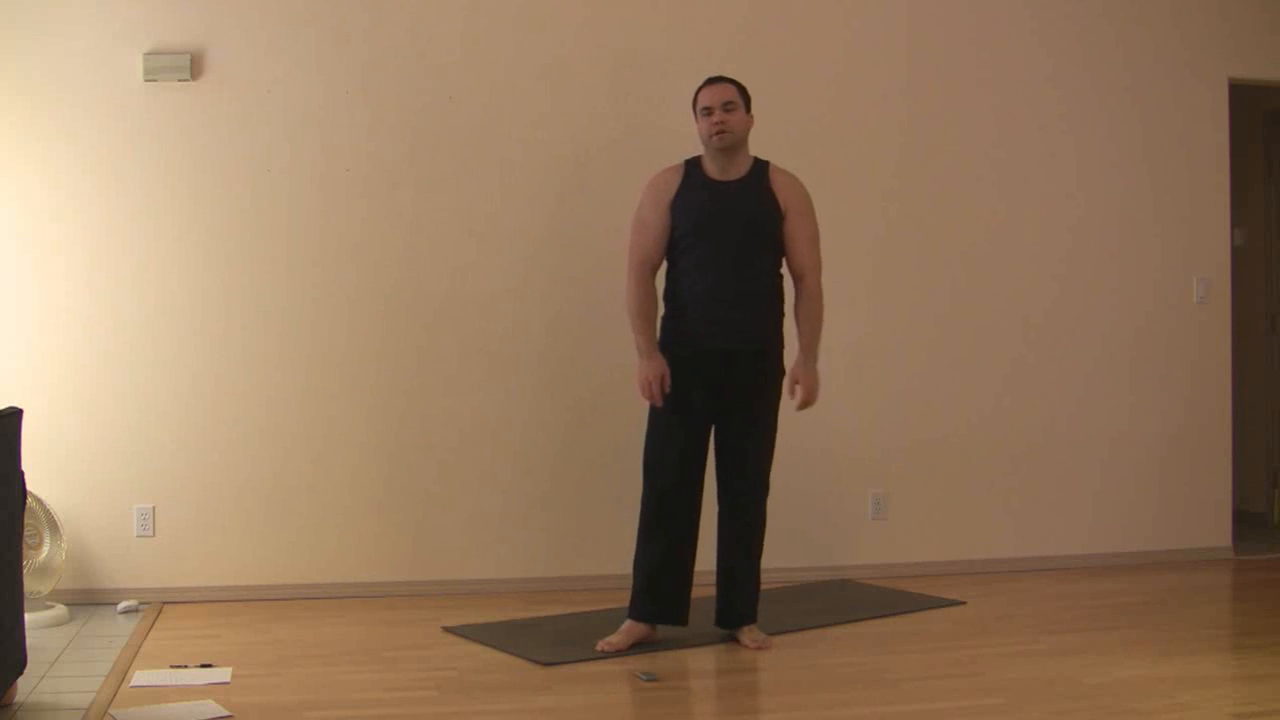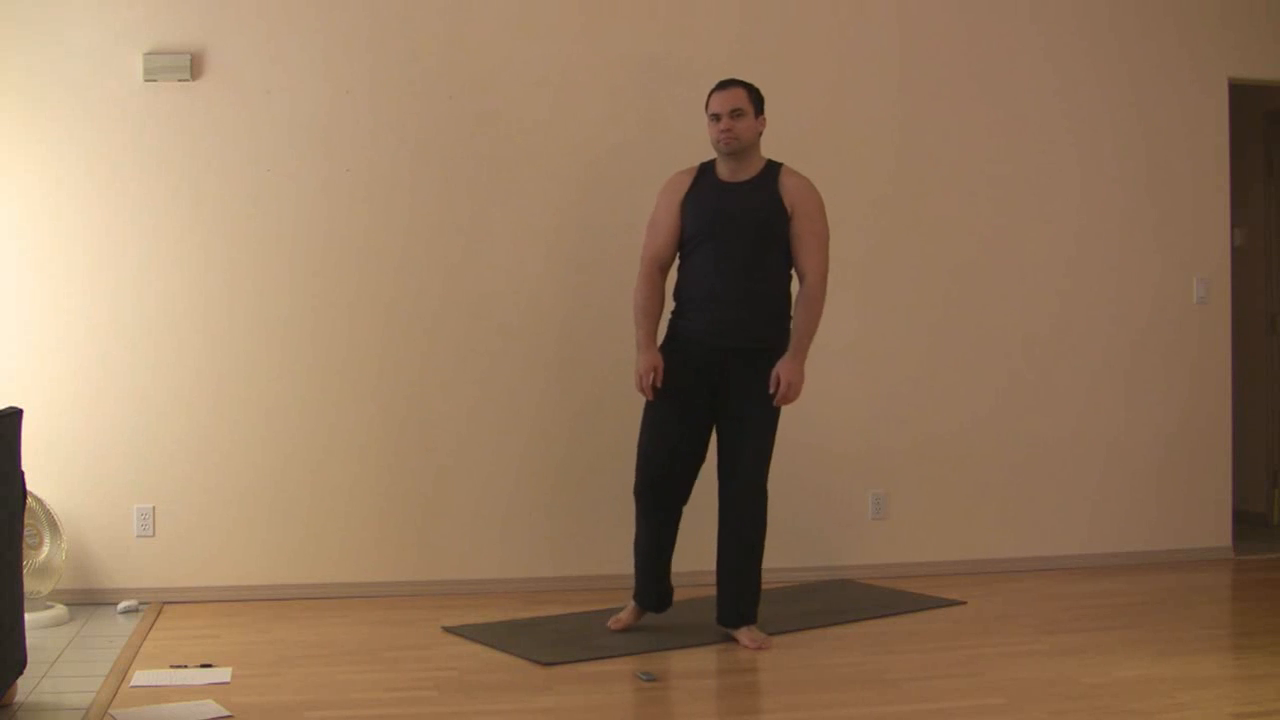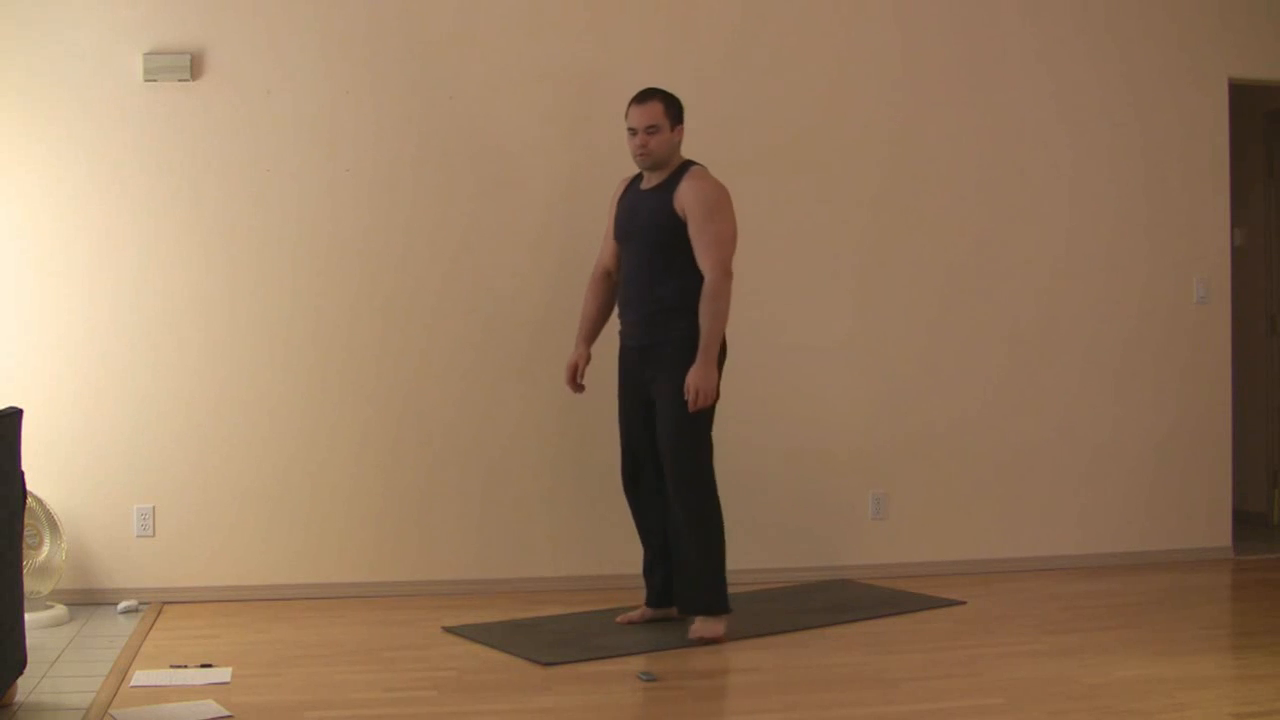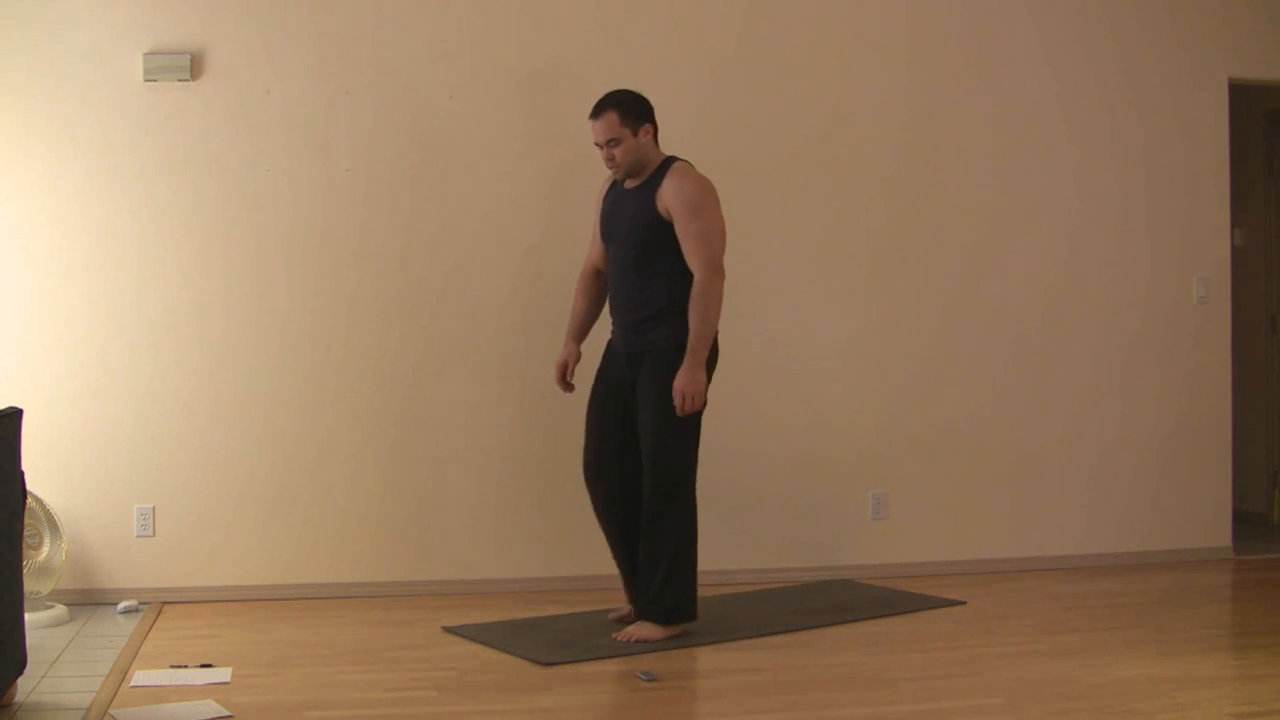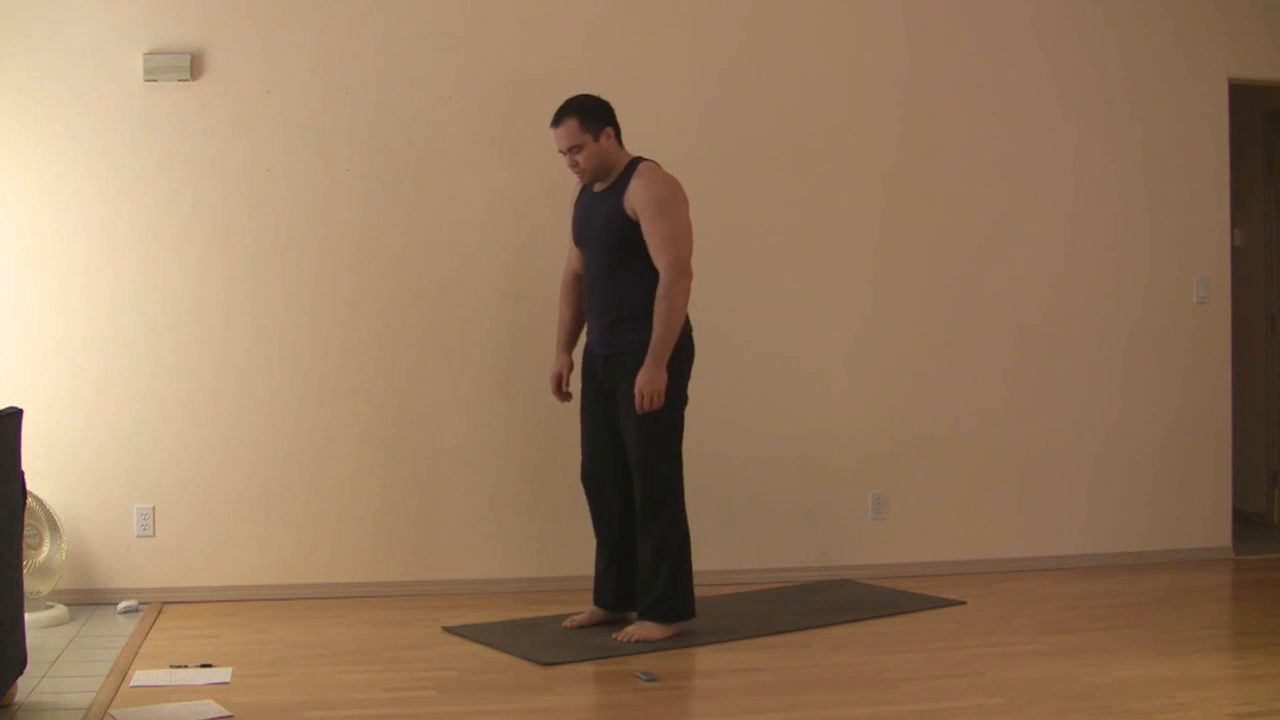
dt=0.7s
person 1, frame 1
left shoulder: (783, 189)
right shoulder: (669, 185)
left elbow: (807, 279)
right elbow: (640, 272)
left wrist: (807, 359)
right wrist: (647, 353)
left hip: (755, 361)
right hip: (683, 359)
left knee: (746, 490)
right knee: (666, 485)
left ankle: (739, 614)
right ankle: (647, 613)
person 1, frame 2
left shoulder: (793, 190)
right shoulder: (683, 186)
left elbow: (813, 280)
right elbow: (652, 269)
left wrist: (795, 355)
right wrist: (646, 346)
left hip: (757, 361)
right hip: (685, 353)
left knee: (745, 489)
right knee: (658, 475)
left ankle: (739, 614)
right ankle: (646, 595)
person 1, frame 3
left shoulder: (699, 189)
right shoulder: (626, 193)
left elbow: (717, 276)
right elbow: (606, 272)
left wrist: (706, 360)
right wrist: (584, 342)
left hip: (684, 353)
right hip: (637, 352)
left knee: (686, 472)
right knee: (642, 476)
left ankle: (709, 604)
right ankle: (666, 595)
person 1, frame 4
left shoulder: (684, 187)
right shoulder: (611, 191)
left elbow: (709, 275)
right elbow: (596, 270)
left wrist: (695, 363)
right wrist: (572, 340)
left hip: (671, 354)
right hip: (624, 351)
left knee: (664, 481)
right knee: (604, 469)
left ankle: (667, 610)
right ankle: (645, 590)
person 1, frame 5
left shoulder: (650, 187)
right shoulder: (585, 194)
left elbow: (675, 275)
right elbow: (575, 276)
left wrist: (657, 363)
right wrist: (564, 351)
left hip: (649, 357)
right hip: (602, 355)
left knee: (654, 481)
right knee: (602, 478)
left ankle: (665, 609)
right ankle: (616, 597)
